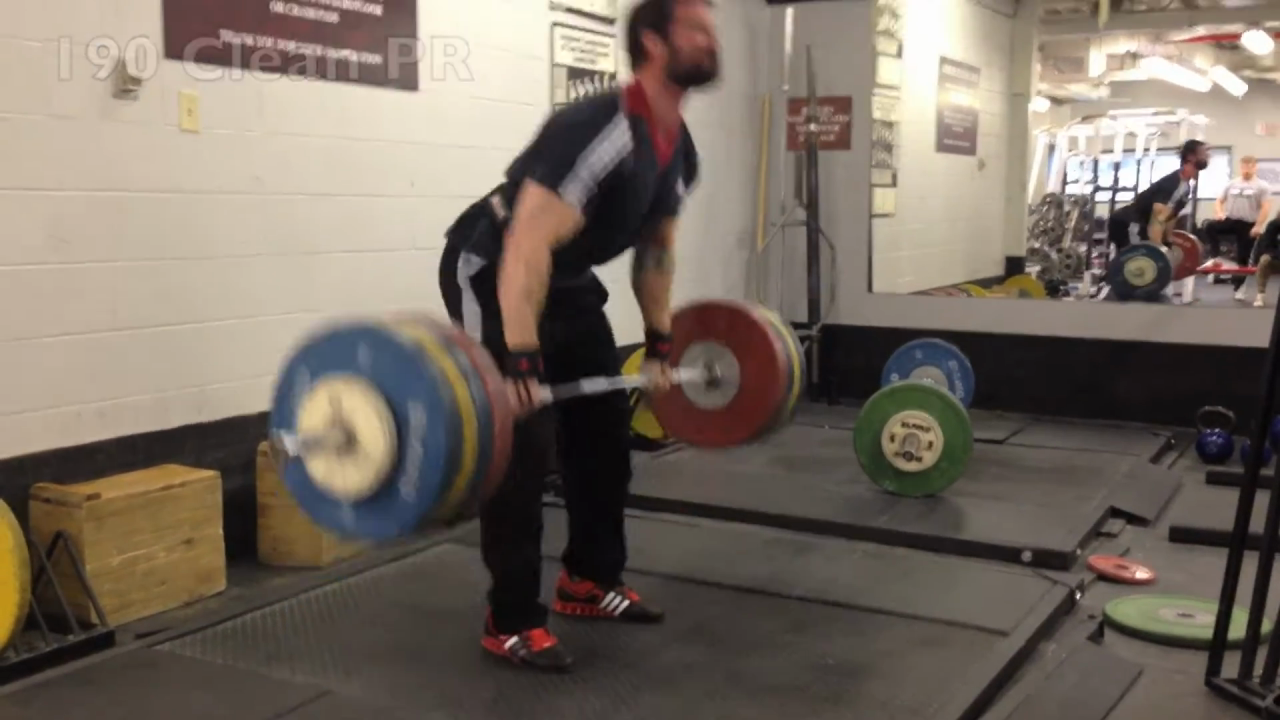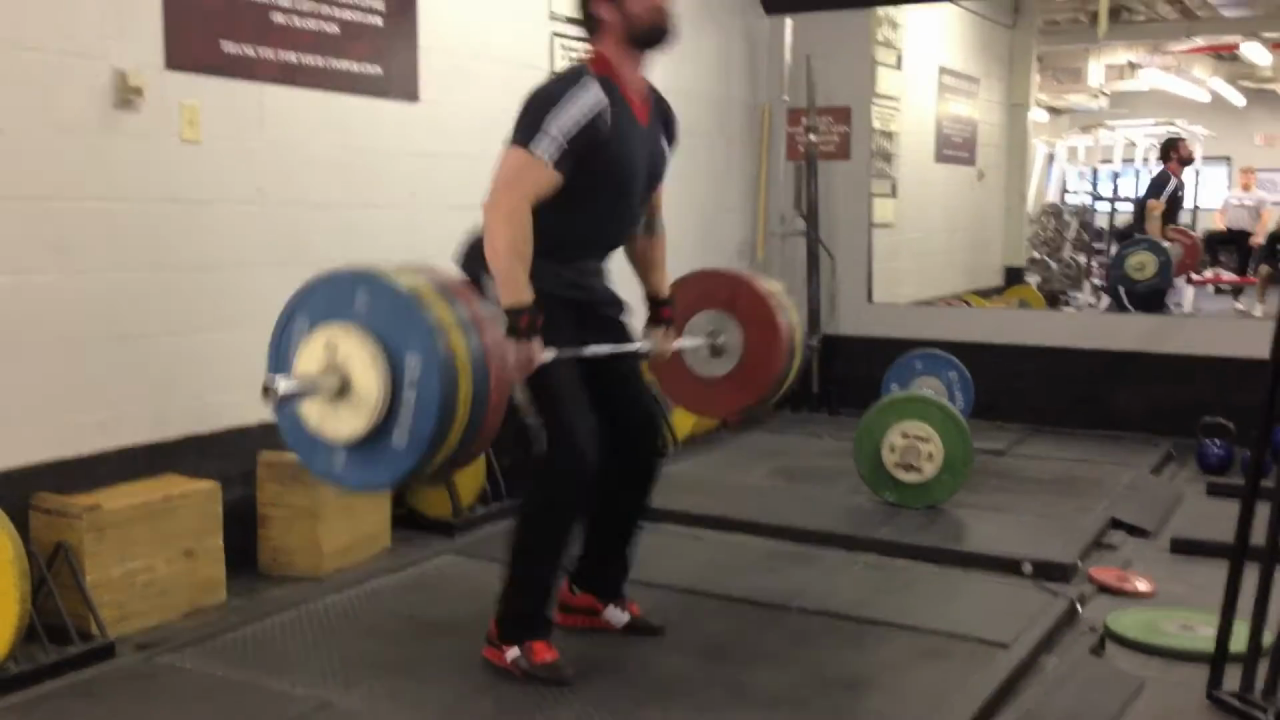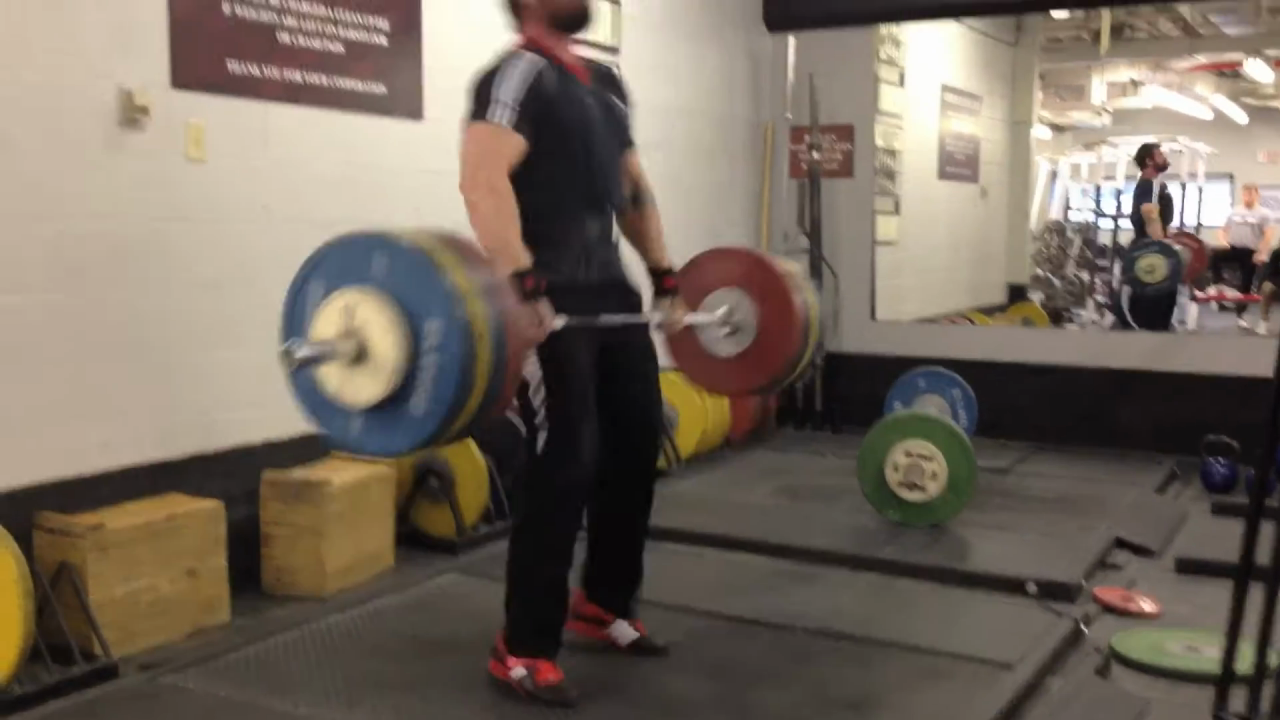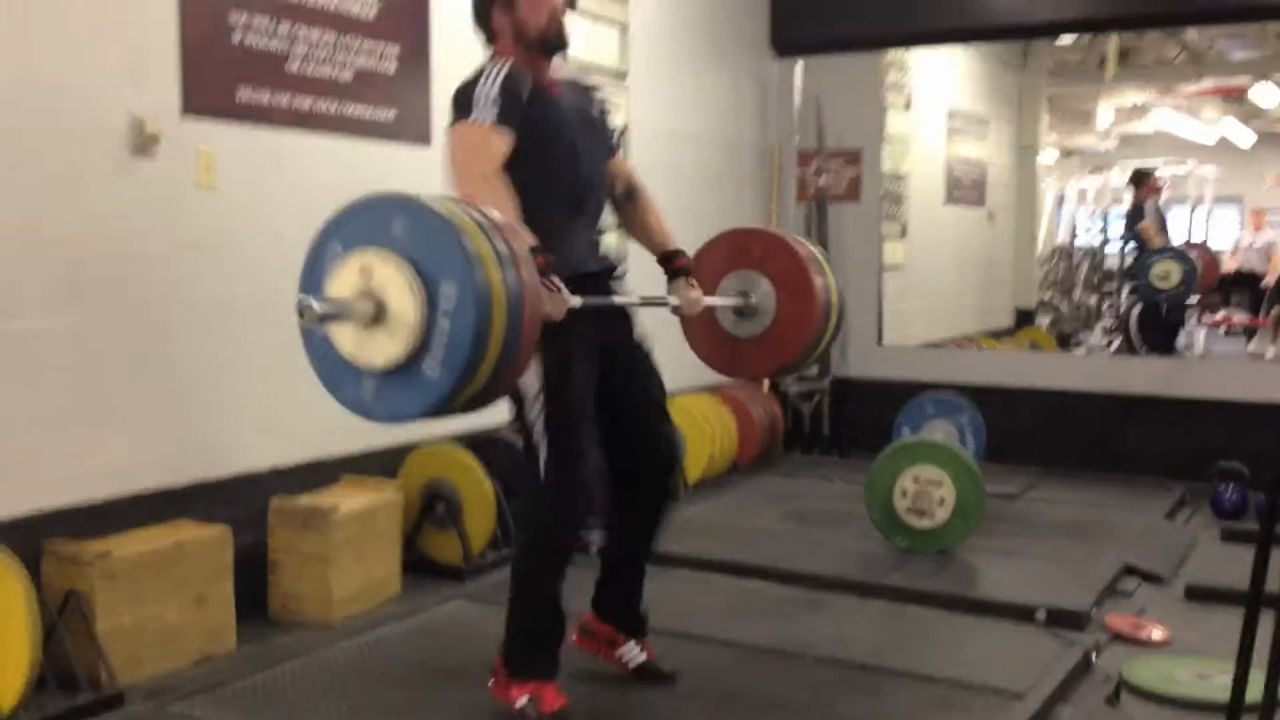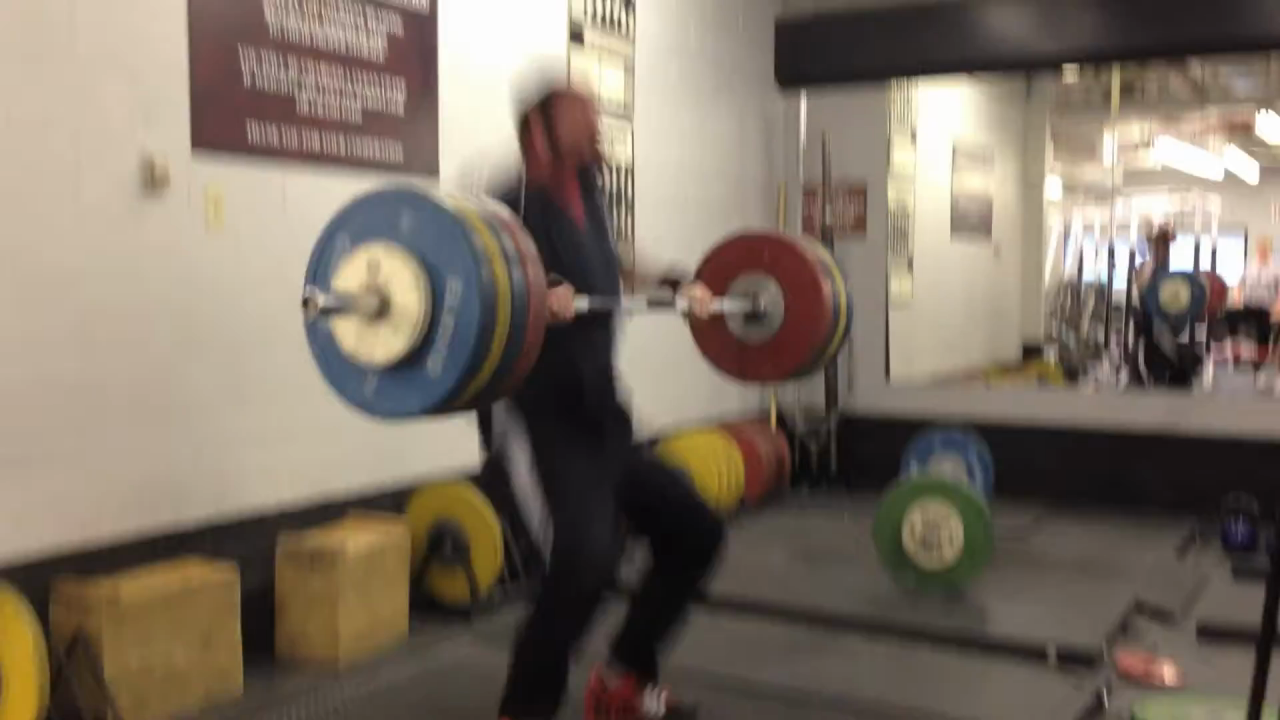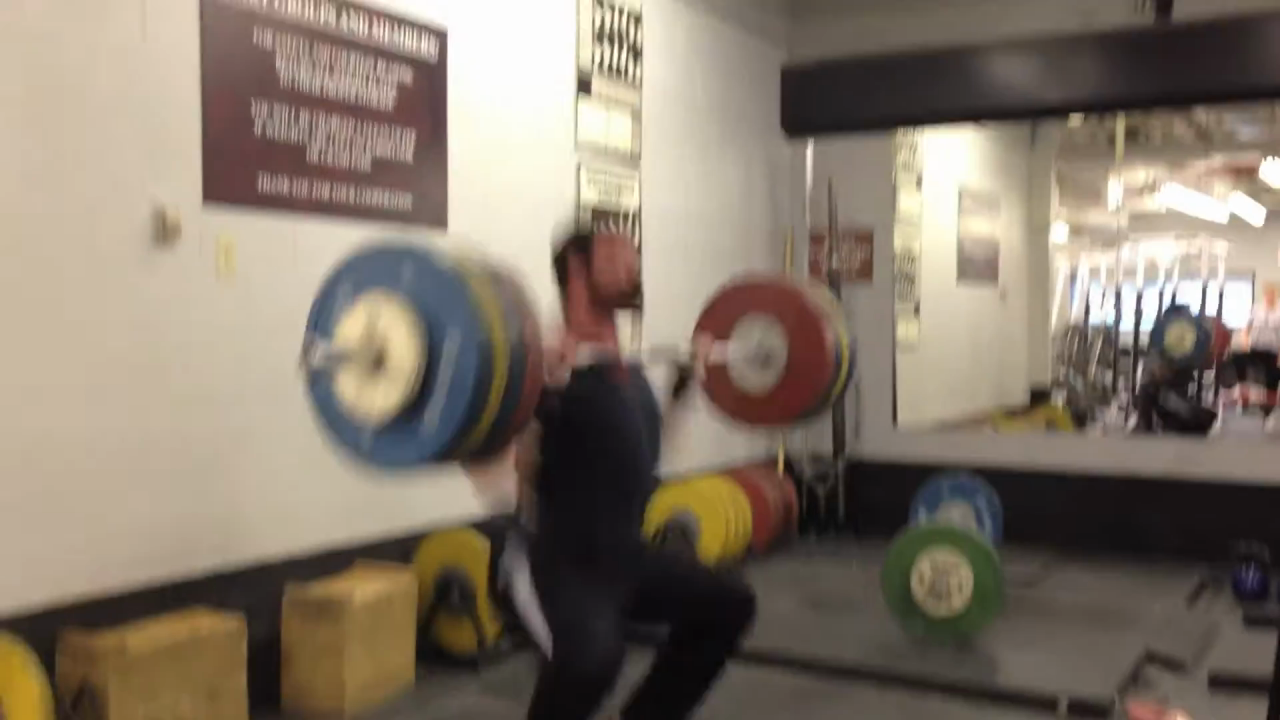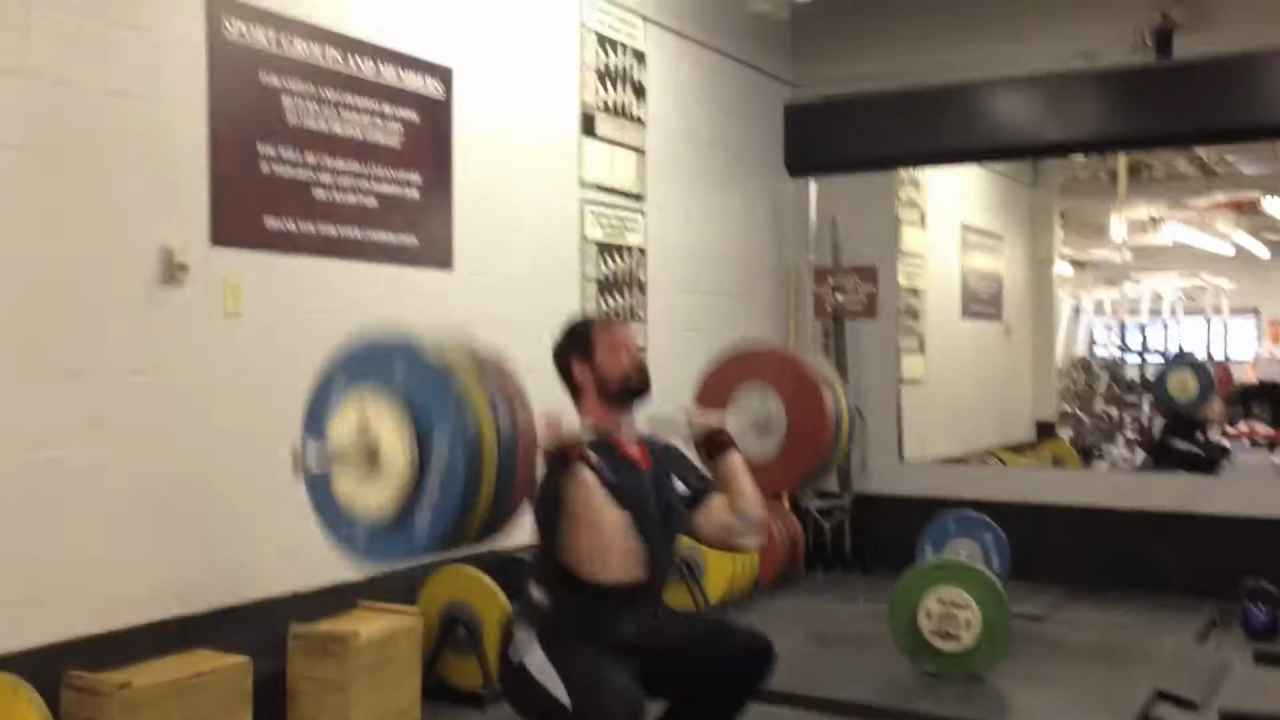
dt=0.1s
person 1, frame 1
left shoulder: (680, 153)
right shoulder: (605, 132)
left elbow: (655, 250)
right elbow: (528, 246)
left wrist: (659, 343)
right wrist: (520, 365)
left hip: (567, 279)
right hip: (489, 271)
left knee: (605, 423)
right knee: (523, 438)
left ankle: (591, 581)
right ankle: (512, 623)
person 1, frame 2
left shoulder: (656, 113)
right shoulder: (579, 96)
left elbow: (646, 219)
right elbow: (507, 202)
left wrist: (661, 311)
right wrist: (519, 321)
left hip: (586, 290)
right hip: (521, 291)
left knee: (635, 439)
right knee: (572, 454)
left ankle: (593, 593)
right ankle: (515, 632)
person 1, frame 3
left shoulder: (602, 82)
right shoulder: (520, 73)
left elbow: (633, 190)
right elbow: (486, 182)
left wrist: (665, 280)
right wrist: (523, 283)
left hip: (605, 292)
right hip: (539, 303)
left knee: (634, 449)
right knee: (567, 462)
left ankle: (605, 607)
right ankle: (523, 648)
person 1, frame 4
left shoulder: (578, 100)
right shoulder: (497, 84)
left elbow: (624, 186)
right elbow: (476, 172)
left wrist: (676, 265)
right wrist: (530, 264)
left hip: (597, 300)
right hip: (536, 312)
left knee: (652, 458)
right knee: (568, 477)
left ankle: (613, 621)
person 1, frame 5
left shoulder: (590, 205)
right shoulder: (520, 202)
left wrist: (680, 285)
right wrist: (540, 291)
left hip: (601, 420)
right hip: (538, 420)
left knee: (695, 530)
right knee: (587, 563)
person 1, frame 6
left shoulder: (628, 373)
right shoulder: (560, 373)
left elbow: (650, 436)
left wrist: (688, 373)
right wrist: (553, 376)
left hip: (622, 552)
right hip: (555, 566)
left knee: (730, 603)
right knee: (590, 658)
person 1, frame 7
left shoulder: (665, 460)
right shoulder: (576, 465)
left elbow: (745, 530)
right elbow: (613, 567)
left wrist: (718, 441)
right wrist: (569, 457)
right hip: (559, 644)
left knee: (746, 654)
